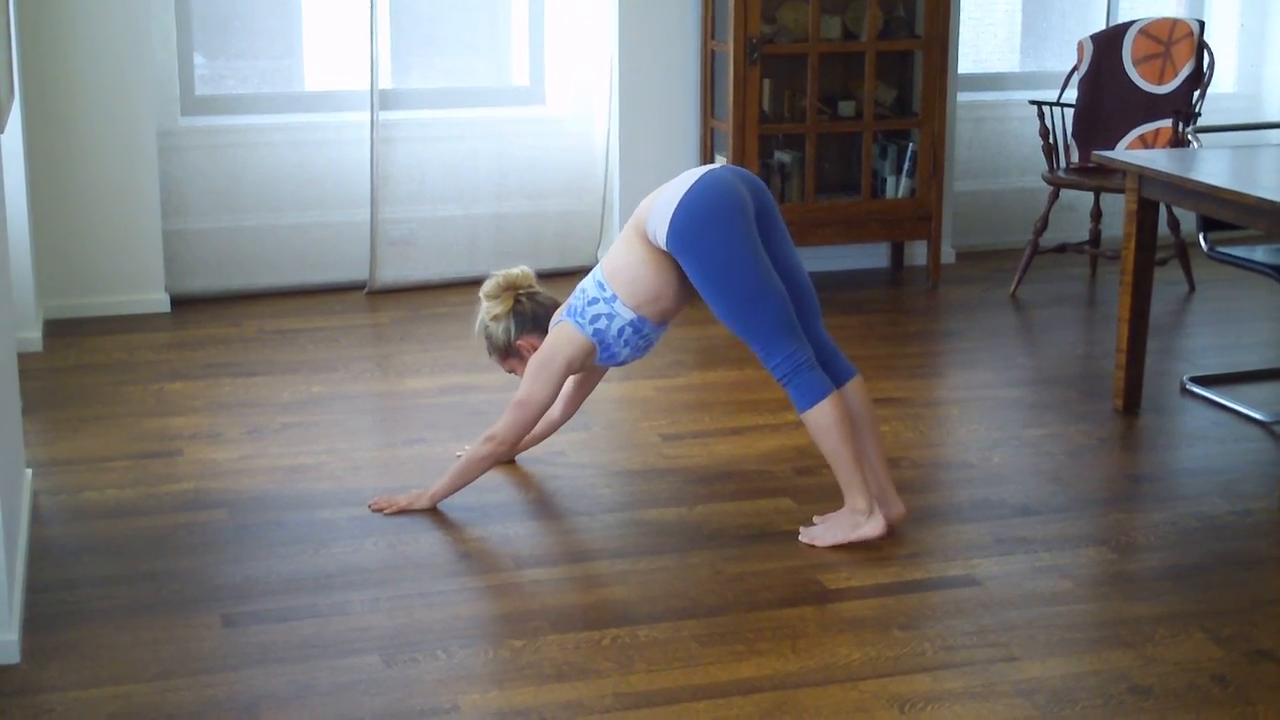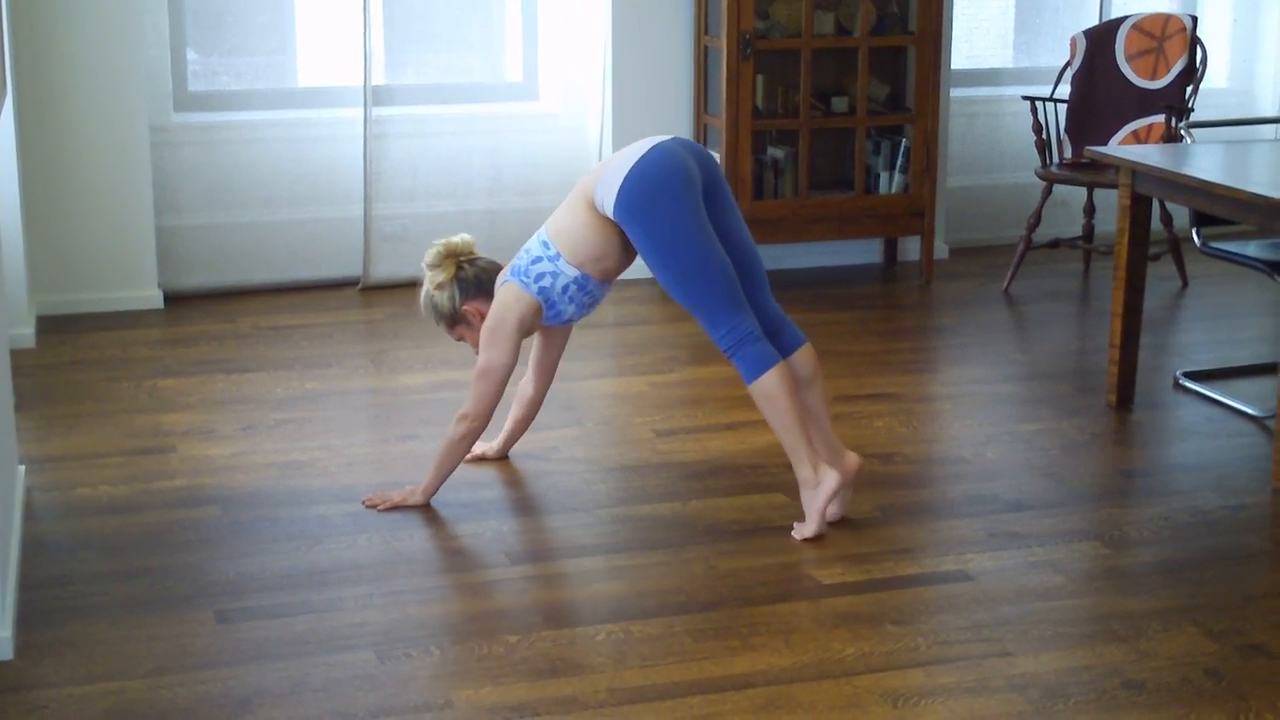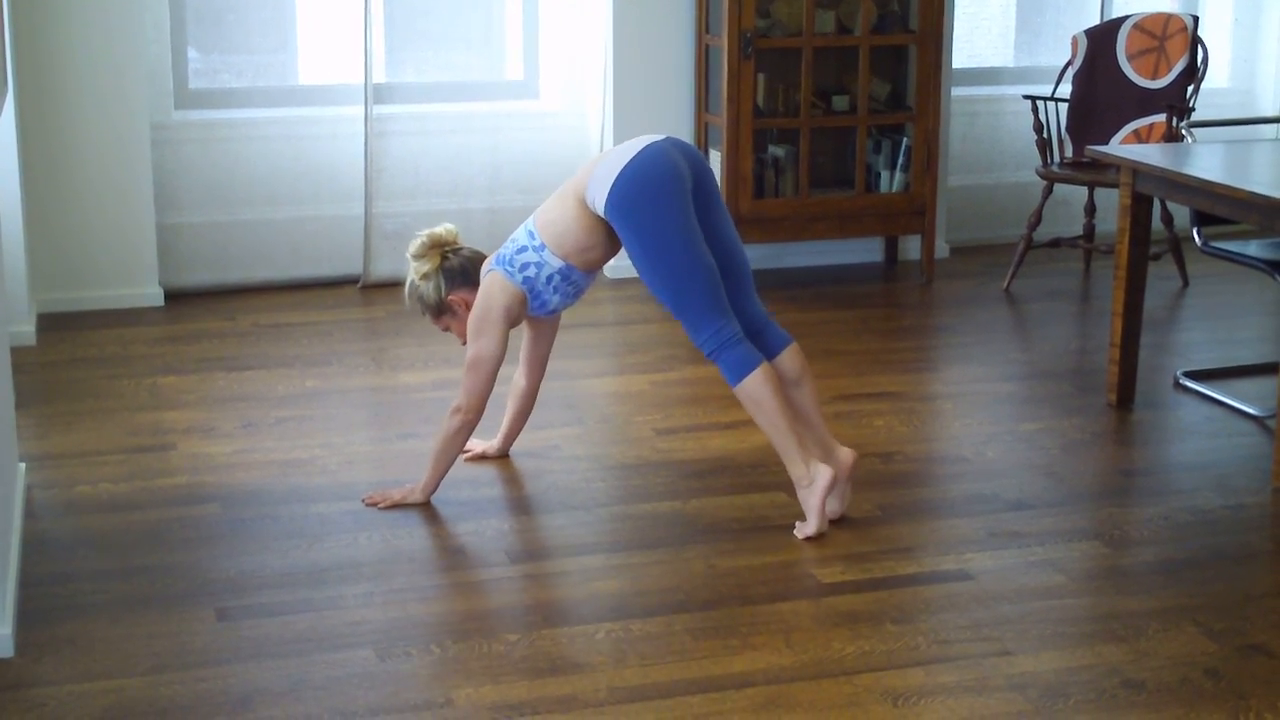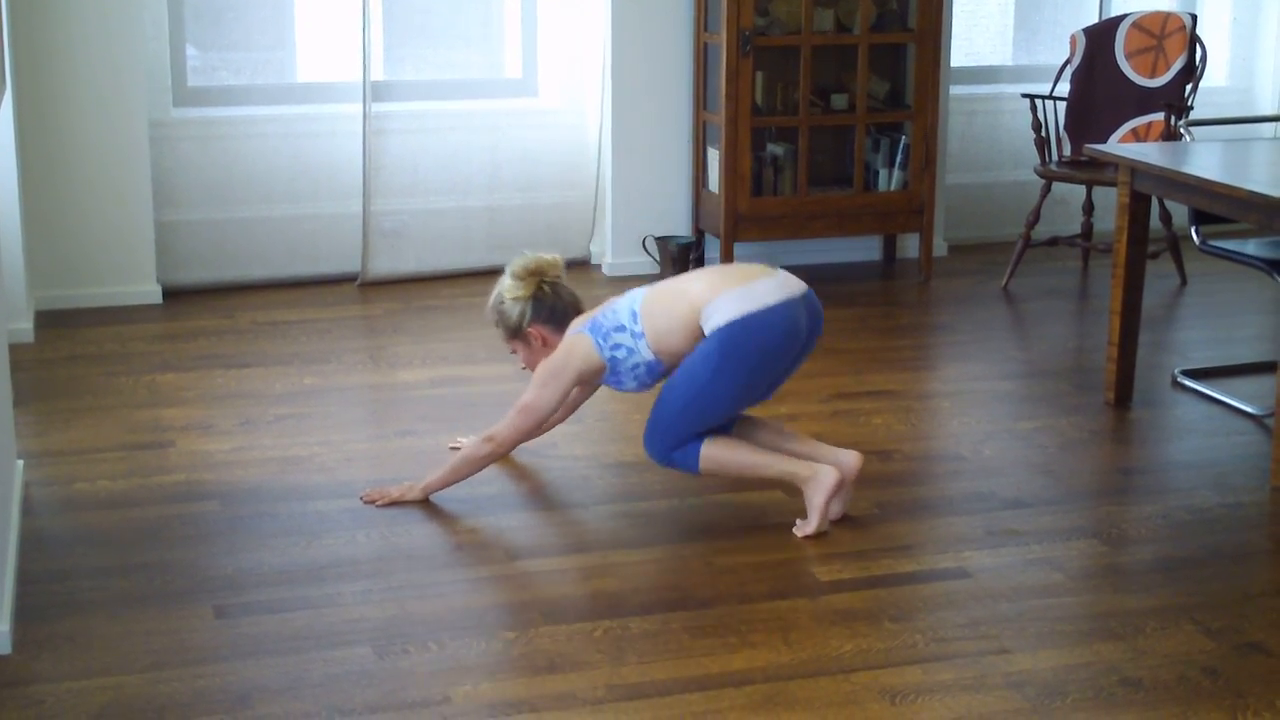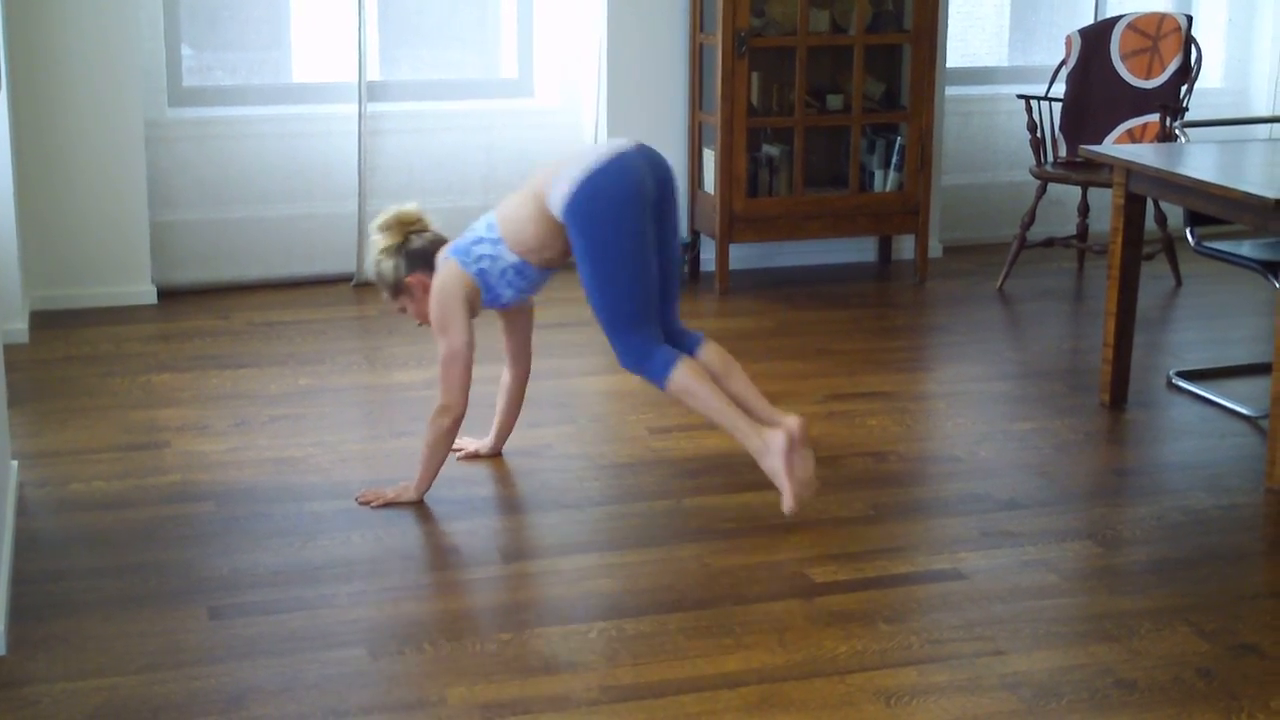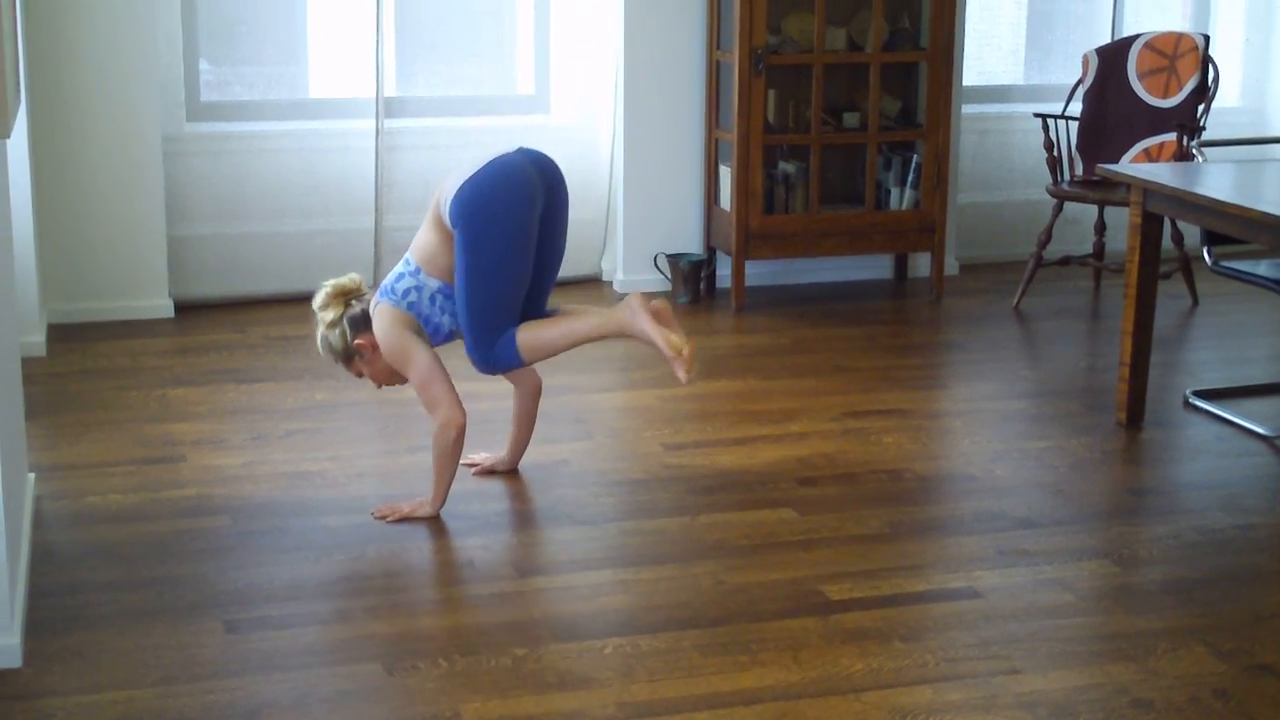
dt=0.5s
person 1, frame 1
left shoulder: (560, 344)
right shoulder: (587, 329)
left elbow: (499, 438)
right elbow: (565, 404)
left wrist: (429, 496)
right wrist: (513, 450)
left hip: (698, 214)
right hip: (725, 189)
left knee: (792, 362)
right knee: (814, 348)
left ankle: (862, 510)
right ankle: (882, 496)
person 1, frame 2
left shoulder: (506, 308)
right shoulder: (542, 297)
left elbow: (471, 418)
right elbow: (537, 380)
left wrist: (423, 491)
right wrist: (502, 445)
left hip: (647, 185)
right hip: (677, 160)
left knee: (736, 333)
right knee: (764, 317)
left ankle: (815, 475)
right ankle: (834, 454)
person 1, frame 3
left shoulder: (493, 297)
right shoulder: (526, 285)
left elbow: (464, 410)
right elbow: (530, 376)
left wrist: (423, 488)
right wrist: (501, 444)
left hip: (638, 182)
right hip: (668, 159)
left knee: (718, 338)
right knee: (750, 321)
left ankle: (810, 474)
right ankle: (831, 451)
person 1, frame 4
left shoulder: (573, 350)
right shoulder: (593, 331)
left elbow: (499, 438)
right elbow: (562, 406)
left wrist: (422, 488)
right wrist: (491, 445)
left hip: (755, 322)
right hip: (794, 303)
left knee: (667, 444)
right knee: (701, 424)
left ankle: (814, 474)
right ankle: (836, 458)
person 1, frame 5
left shoulder: (449, 283)
right shoulder: (489, 278)
left elbow: (449, 405)
right elbow: (518, 364)
left wrist: (417, 488)
right wrist: (493, 442)
left hip: (598, 190)
right hip: (638, 162)
left knee: (640, 348)
right knee: (663, 335)
left ankle: (765, 442)
right ankle: (778, 422)
person 1, frame 6
left shoulder: (389, 327)
right shoulder: (425, 316)
left elbow: (451, 420)
right elbow: (529, 379)
left wrist: (434, 502)
right wrist: (512, 457)
left hip: (492, 191)
right hip: (534, 170)
left knee: (492, 352)
right knee: (526, 324)
left ankle: (624, 317)
right ankle: (637, 317)
